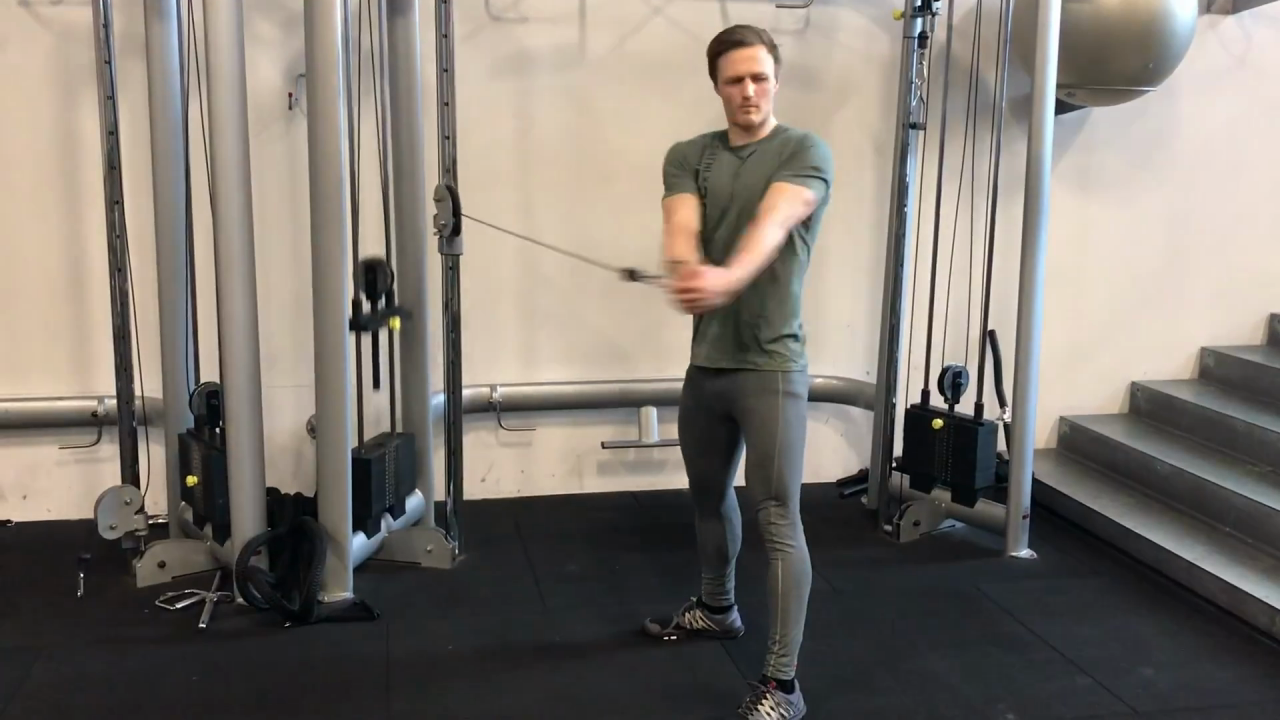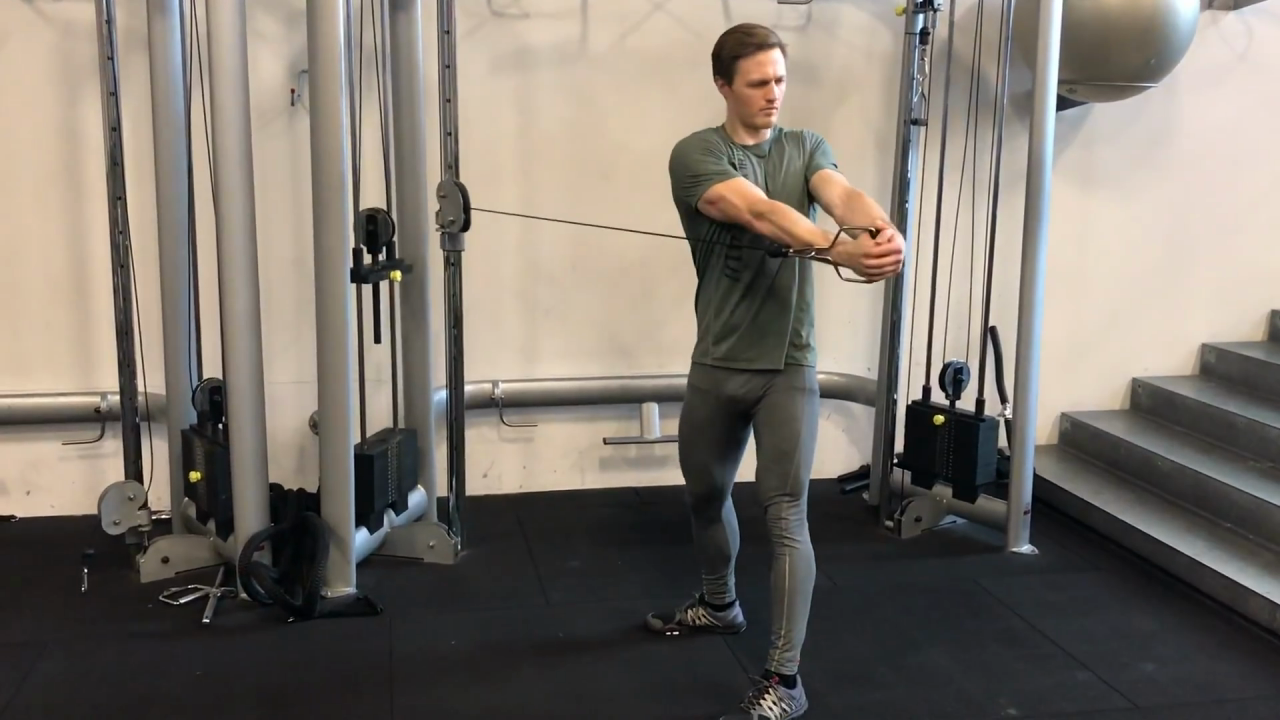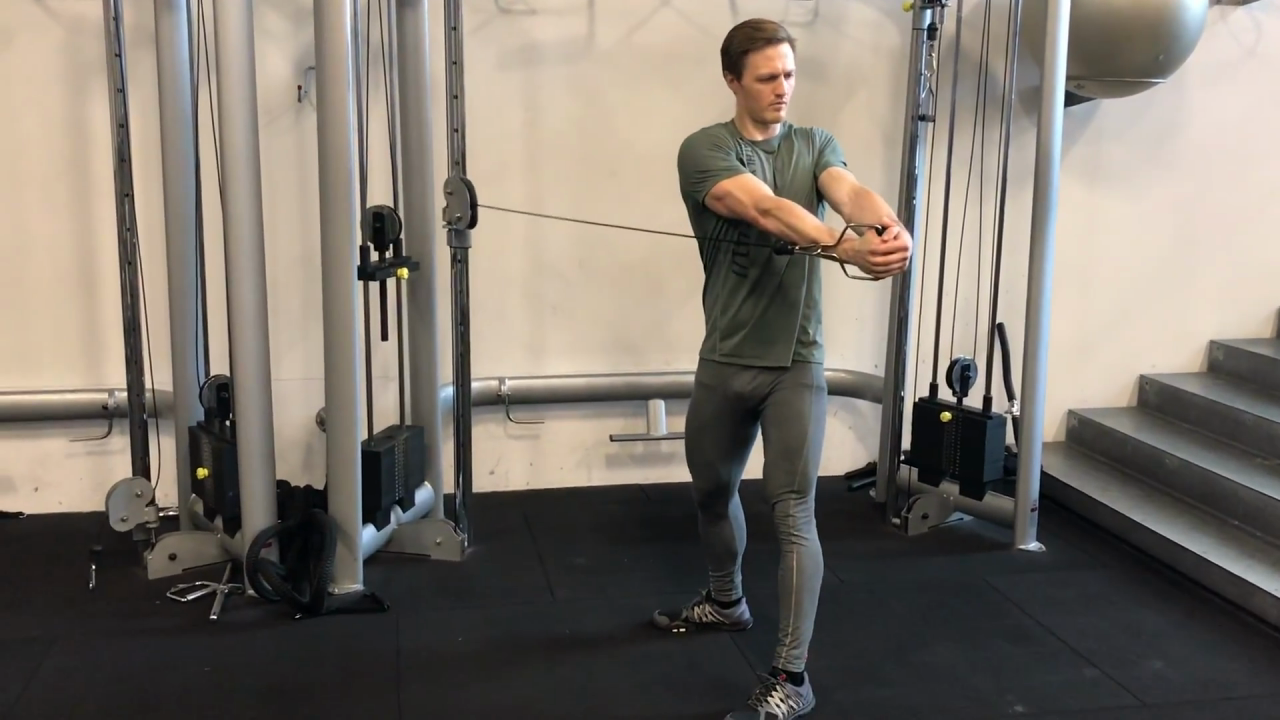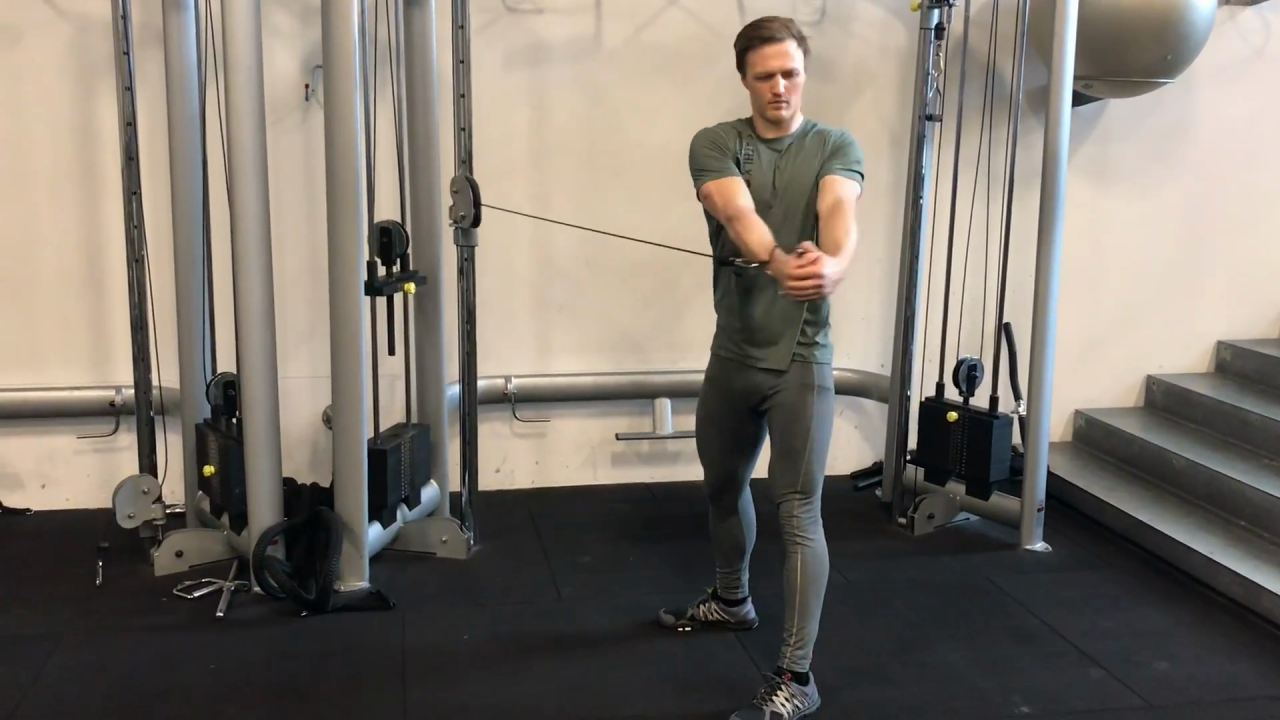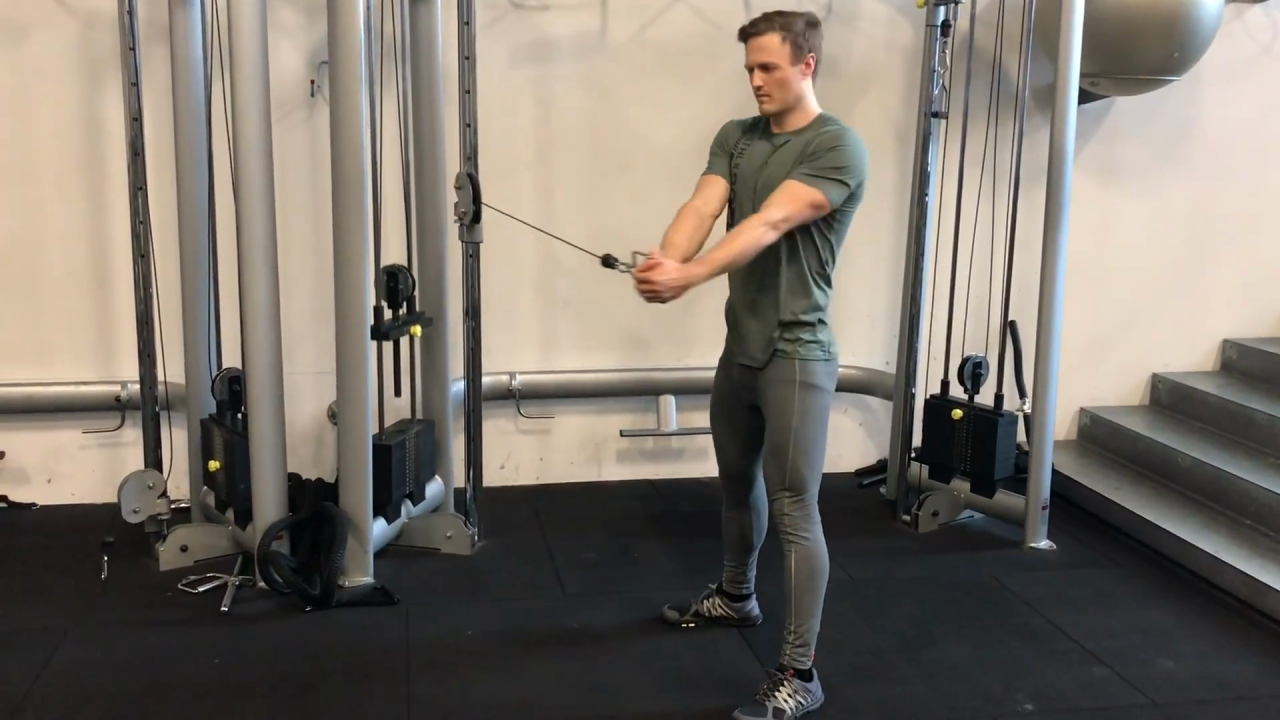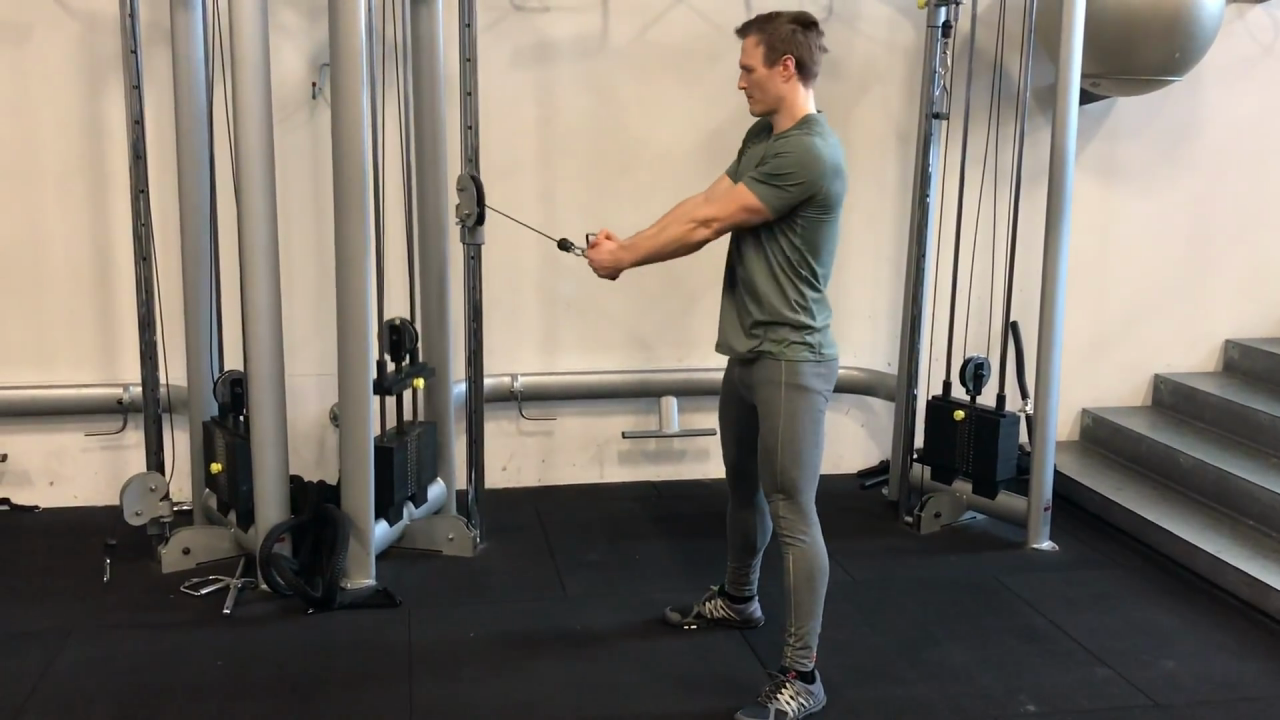
dt=0.5s
person 1, frame 1
left shoulder: (802, 152)
right shoulder: (689, 156)
left elbow: (771, 225)
right elbow: (682, 222)
left wrist: (728, 278)
right wrist: (684, 267)
left hip: (769, 366)
right hip: (707, 363)
left knee: (777, 518)
right knee: (708, 496)
right ankle: (716, 607)
person 1, frame 2
left shoulder: (806, 147)
right shoulder: (695, 155)
left elbow: (842, 194)
right elbow: (762, 215)
left wrist: (882, 231)
right wrist: (840, 250)
left hip: (788, 366)
right hip: (718, 366)
left knee: (785, 516)
right knee: (705, 496)
right ankle: (719, 604)
person 1, frame 3
left shoulder: (816, 145)
right shoulder: (704, 150)
left elbow: (851, 193)
right elbow: (767, 211)
left wrist: (890, 228)
right wrist: (848, 247)
left hip: (796, 361)
right hip: (726, 360)
left knee: (792, 513)
right knee: (712, 491)
right ankle: (725, 600)
person 1, frame 4
left shoulder: (836, 147)
right shoulder: (714, 144)
left elbow: (838, 211)
right elbow: (741, 217)
left wrist: (833, 263)
right wrist: (778, 262)
left hip: (801, 359)
right hip: (733, 353)
left knee: (797, 514)
right knee: (723, 488)
right ankle: (731, 600)
person 1, frame 5
left shoulder: (838, 147)
right shoulder: (735, 138)
left elbow: (768, 224)
right elbow: (701, 208)
left wrist: (692, 275)
right wrist: (664, 261)
left hip: (797, 356)
right hip: (739, 348)
left knee: (795, 511)
right knee: (738, 484)
right ankle: (735, 596)
person 1, frame 6
left shoulder: (807, 153)
right shoulder: (763, 138)
left elbow: (707, 226)
right elbow: (701, 202)
left wrist: (623, 257)
right wrist: (627, 243)
left hip: (791, 361)
right hip: (749, 352)
left knee: (792, 514)
right knee: (743, 488)
right ankle: (737, 598)
